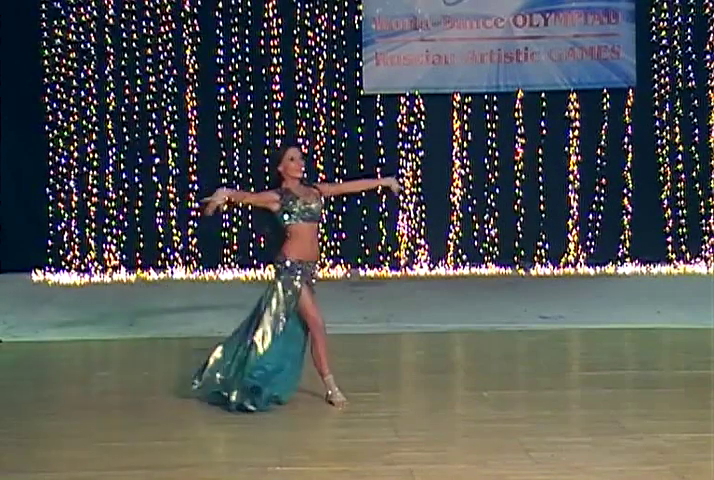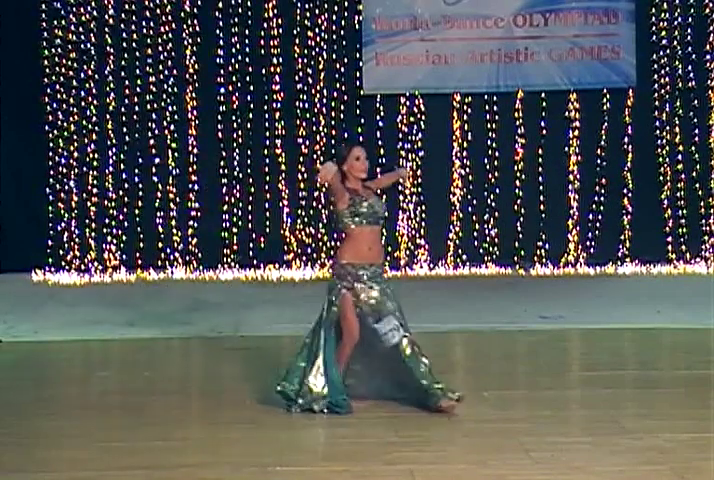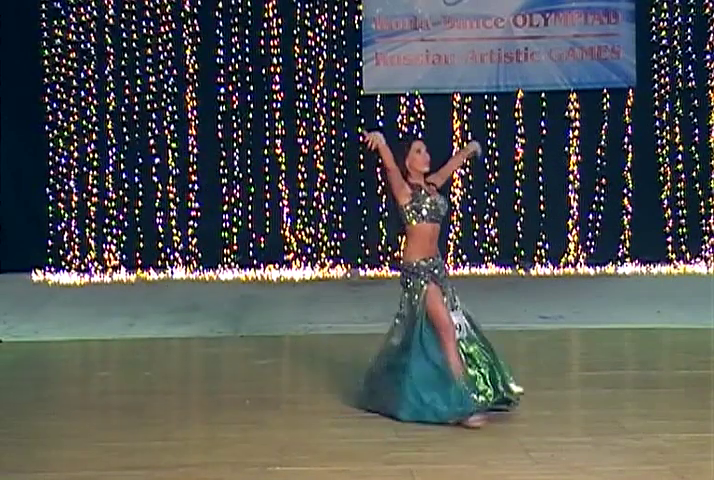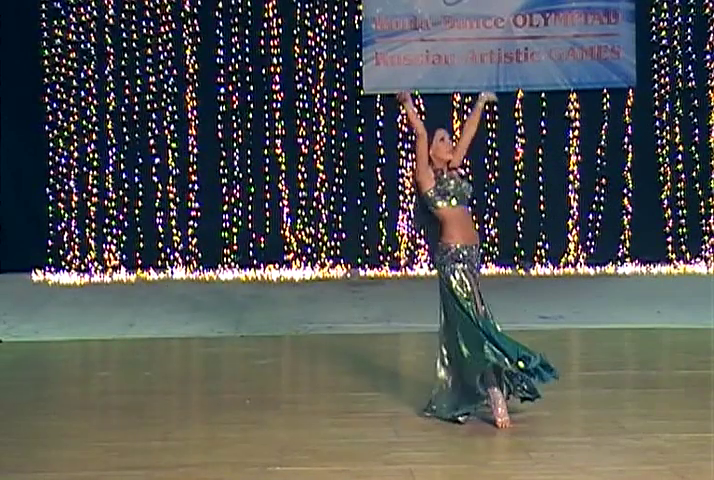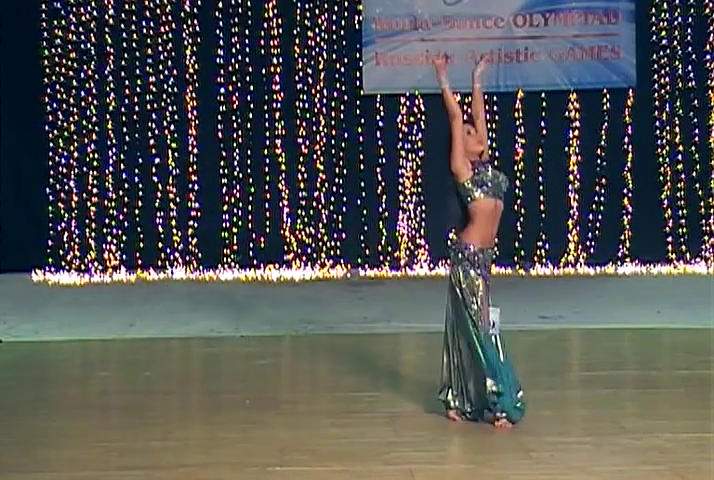
dt=0.4s
person 1, frame 1
left shoulder: (315, 190)
right shoulder: (276, 196)
left elbow: (349, 185)
right elbow: (246, 196)
left wrist: (384, 181)
right wrist: (224, 193)
left hip: (308, 267)
right hip: (291, 266)
left knee: (293, 327)
right knee: (316, 325)
right ankle: (330, 386)
person 1, frame 2
left shoulder: (371, 188)
right shoulder: (343, 193)
left elbow: (387, 178)
right elbow: (335, 184)
left wrist: (399, 172)
right wrist: (329, 171)
left hip: (375, 271)
right hip: (349, 270)
left knee: (396, 332)
right knee: (351, 333)
left ankle: (428, 393)
right ankle: (325, 386)
person 1, frame 3
left shoulder: (431, 185)
right shoulder: (404, 189)
left elbow: (450, 165)
right elbow: (391, 166)
left wrist: (469, 149)
right wrist: (381, 143)
left hip: (435, 266)
right hip: (417, 268)
left knee: (460, 329)
right knee: (447, 332)
right ankle: (461, 404)
person 1, frame 4
left shoulder: (452, 170)
right shoulder: (428, 175)
left elbow: (467, 134)
right elbow: (420, 135)
left wrist: (482, 103)
right wrist: (409, 107)
left hip: (469, 253)
right hip: (454, 255)
left knee: (465, 326)
right knee: (475, 323)
left ankle: (458, 400)
right ankle: (494, 391)
person 1, frame 5
left shoulder: (483, 163)
right shoulder: (463, 166)
left elbow: (478, 118)
right elbow: (456, 118)
left wrist: (476, 83)
right wrist: (443, 80)
left hip: (480, 255)
right hip: (469, 254)
left knee: (473, 325)
right knee: (477, 326)
left ankle: (462, 401)
right ankle: (493, 402)
